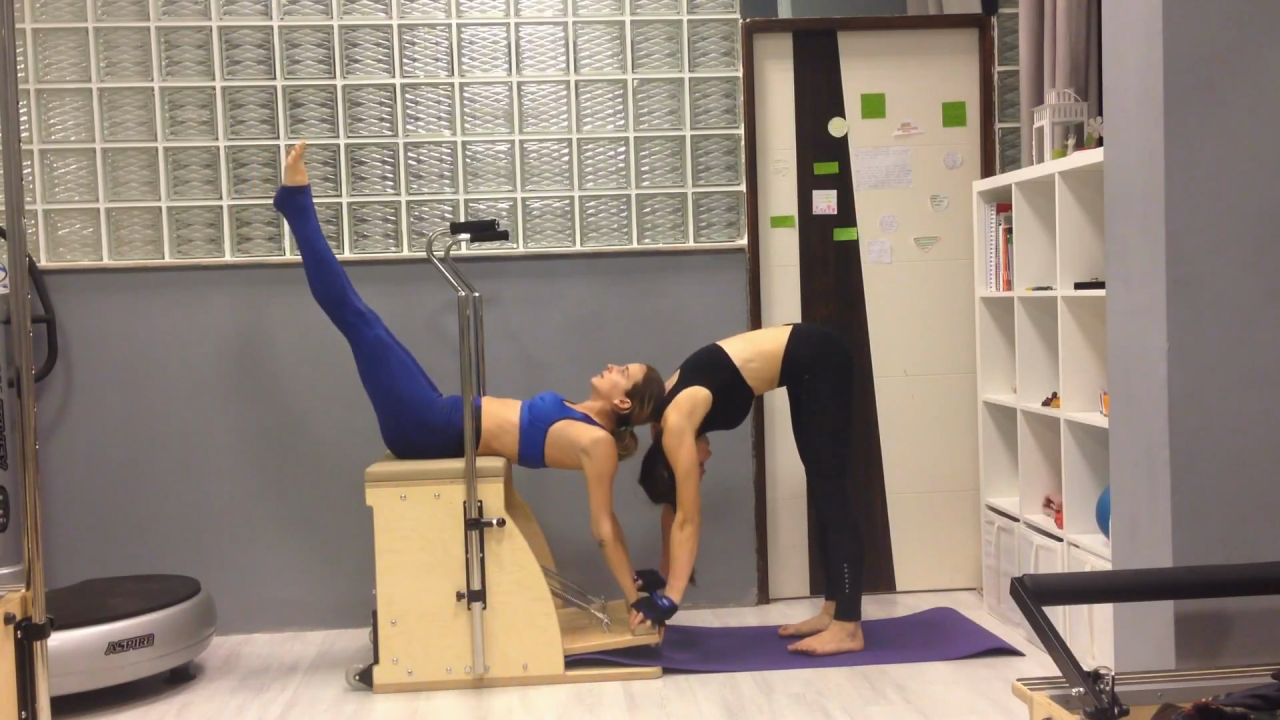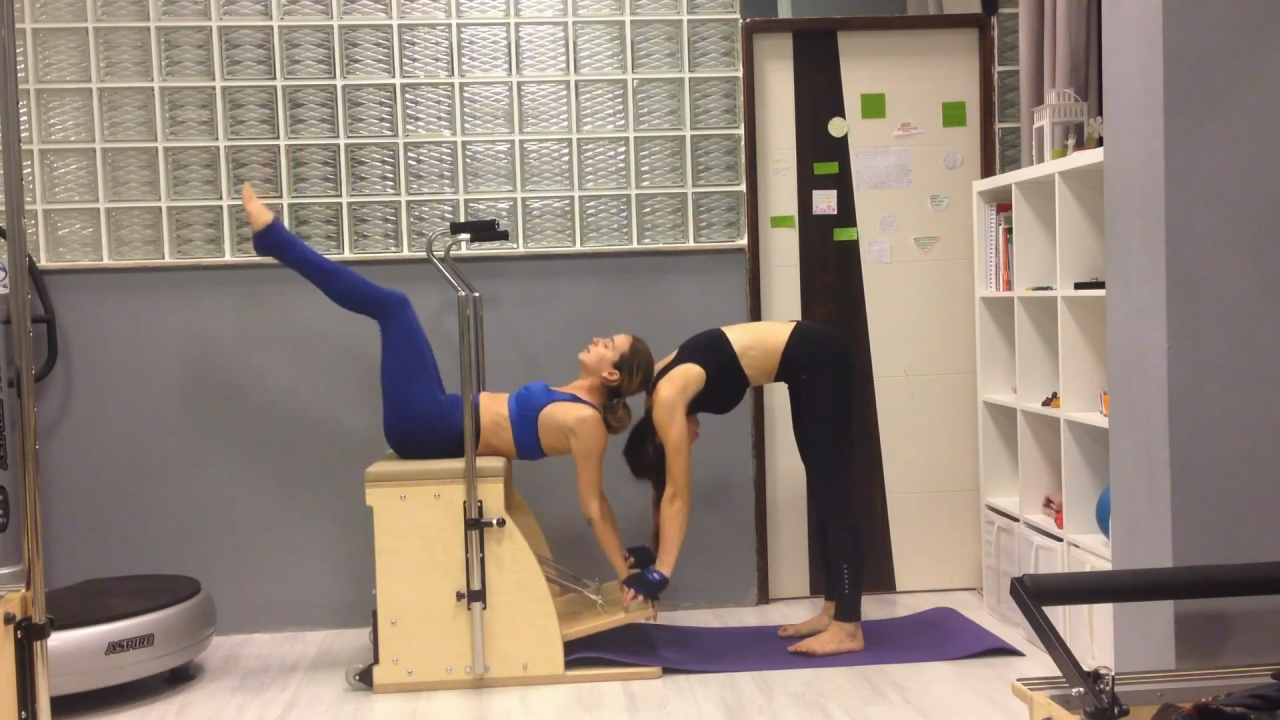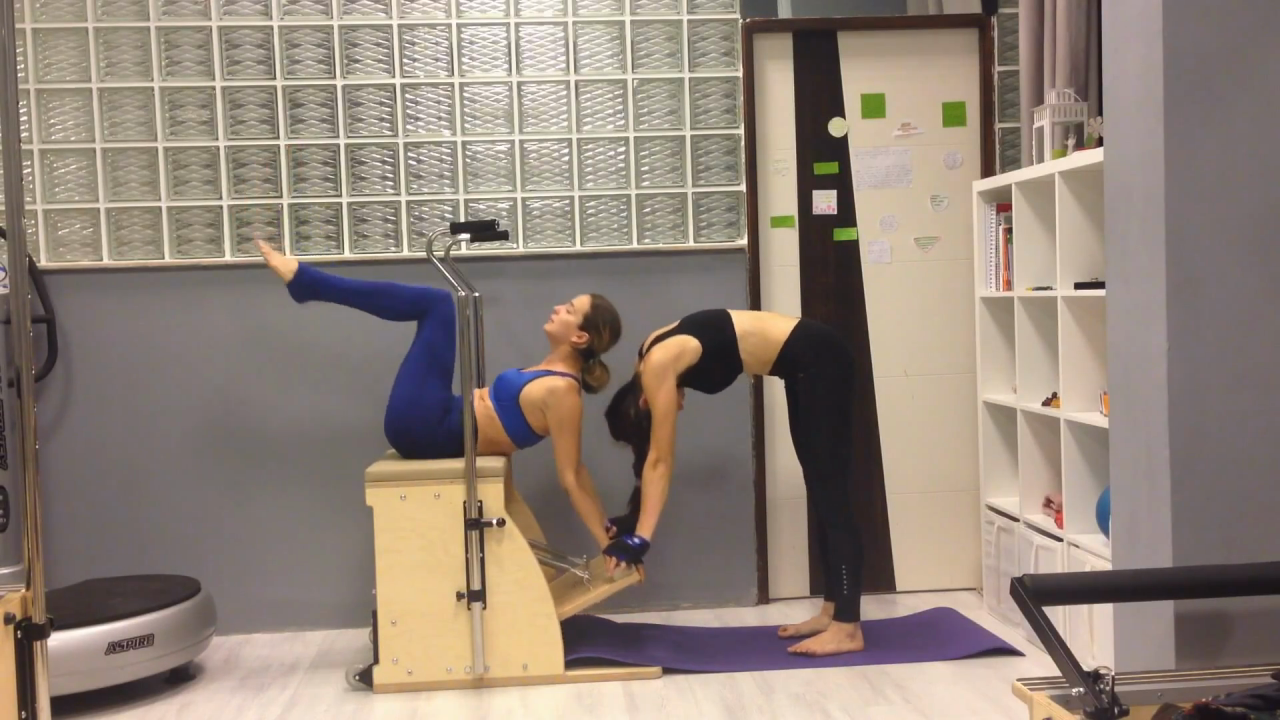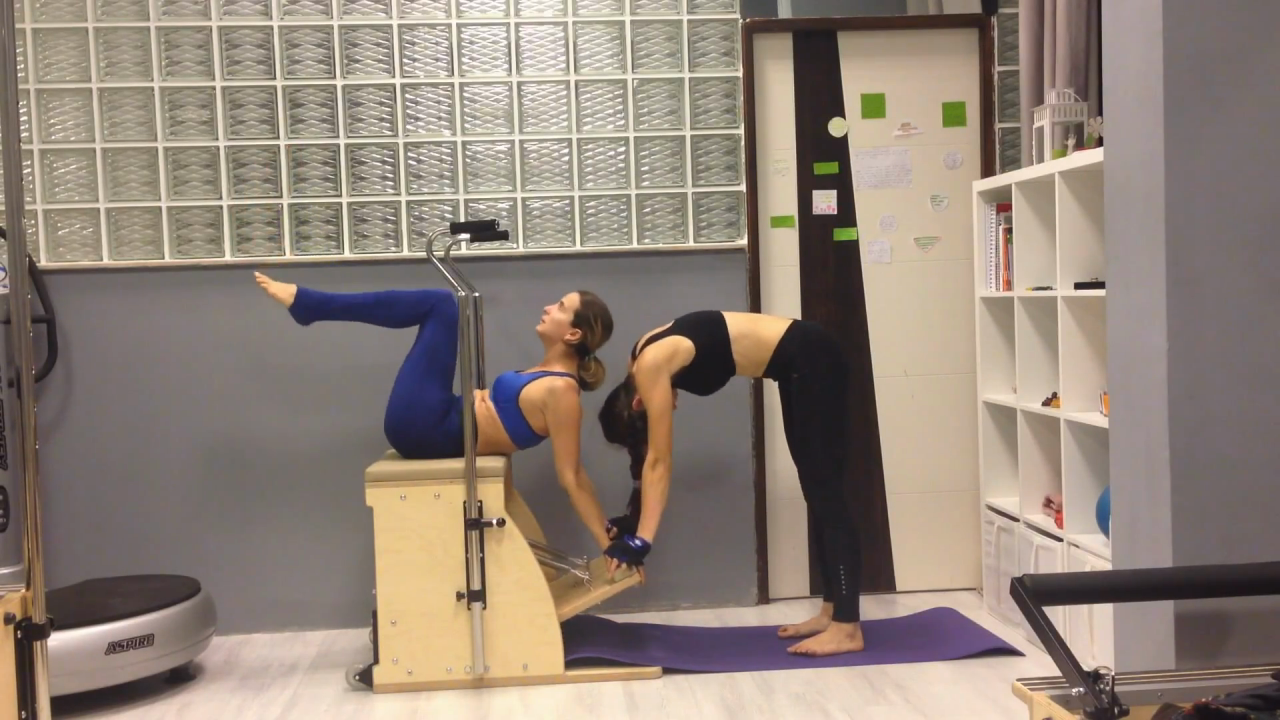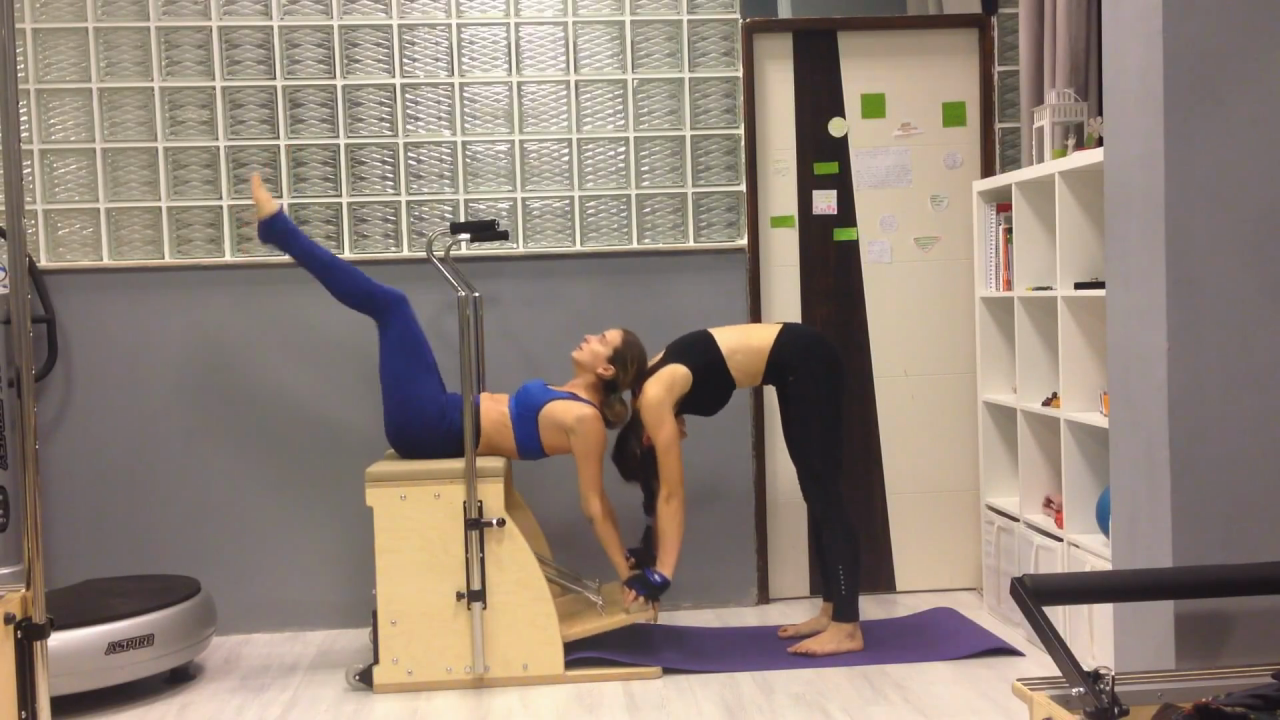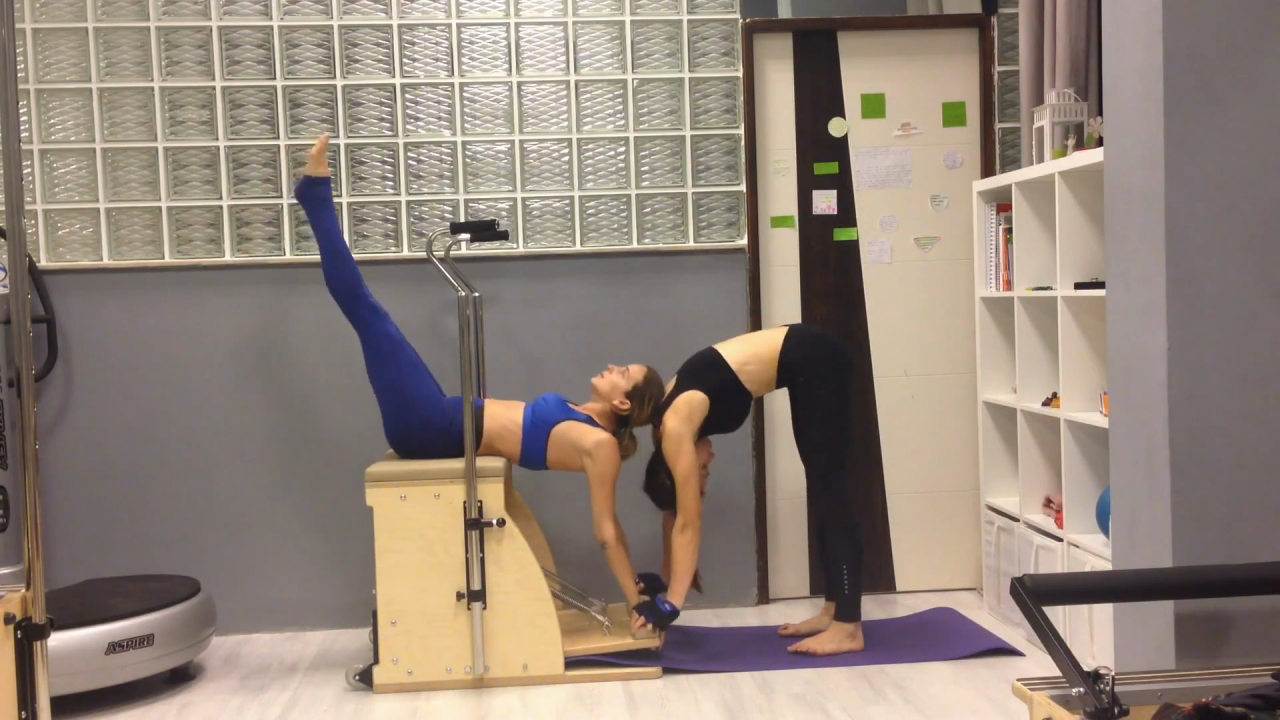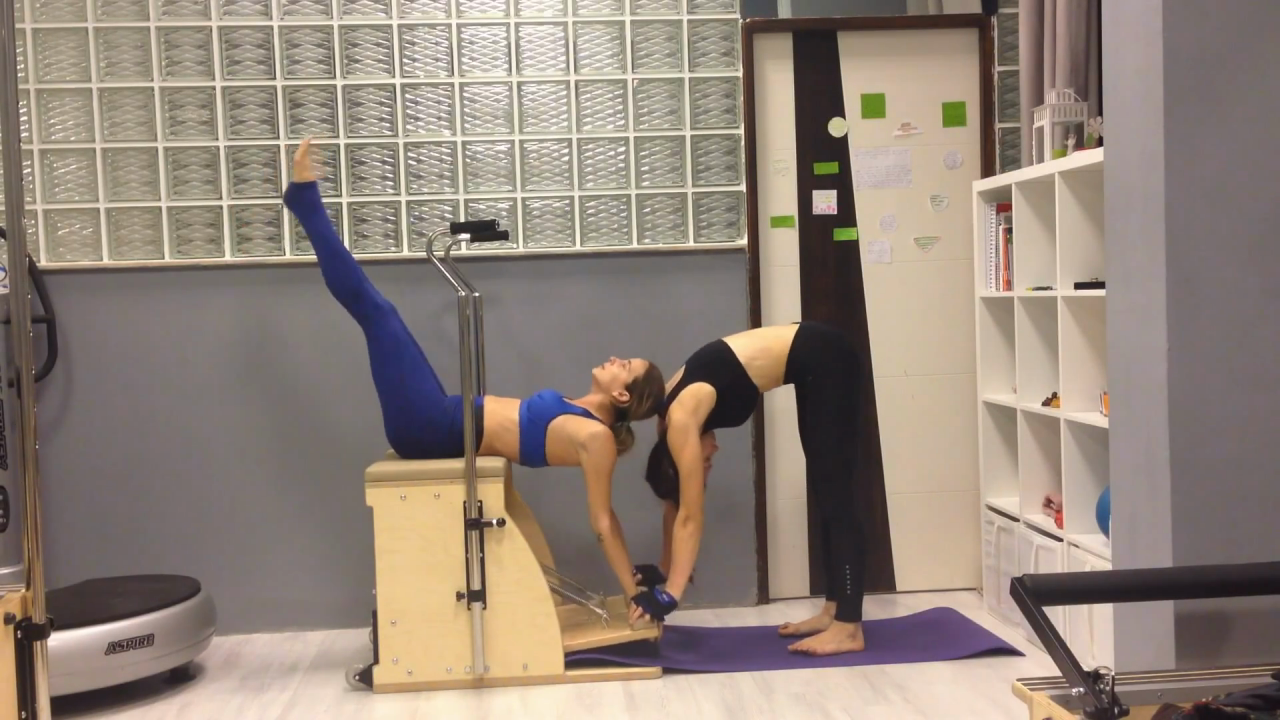
dt=0.4s
person 1, frame 1
left shoulder: (597, 442)
right shoulder: (584, 419)
left elbow: (605, 528)
left wrist: (637, 599)
left hip: (430, 432)
right hip: (441, 420)
left knee: (358, 321)
right knee: (358, 317)
left ankle: (298, 200)
person 1, frame 2
left shoulder: (586, 421)
right shoulder: (573, 402)
left elbow: (595, 507)
left wrist: (628, 574)
left hip: (426, 430)
right hip: (439, 423)
left knee: (394, 307)
right knee: (393, 309)
left ankle: (274, 235)
right ankle: (274, 236)
person 1, frame 3
left shoulder: (561, 392)
right shoulder: (552, 372)
left elbow: (573, 477)
left wrist: (608, 544)
left hip: (423, 429)
right hip: (434, 428)
left knee: (438, 304)
right knee: (436, 305)
left ankle: (304, 279)
right ankle: (305, 280)
person 1, frame 4
left shoulder: (561, 391)
right shoulder: (551, 374)
left elbow: (572, 477)
left wrist: (609, 544)
left hip: (425, 432)
right hip: (435, 428)
left knee: (440, 306)
right knee: (440, 304)
left ankle: (303, 300)
right ankle: (304, 300)
person 1, frame 5
left shoulder: (586, 420)
right shoulder: (573, 402)
left elbow: (595, 506)
left wrist: (628, 576)
left hip: (430, 431)
right hip: (440, 421)
left knee: (393, 305)
right knee: (390, 306)
left ankle: (278, 226)
right ankle: (279, 227)
person 1, frame 6
left shoulder: (600, 444)
right shoulder: (584, 420)
left elbow: (607, 532)
left wrist: (637, 603)
left hip: (432, 431)
right hip: (443, 421)
left knee: (369, 316)
right knee: (370, 317)
left ankle: (318, 193)
person 1, frame 7
left shoulder: (597, 437)
right shoulder: (582, 415)
left elbow: (604, 522)
left wrist: (636, 592)
left hip: (429, 430)
right hip: (441, 423)
left knee: (375, 313)
right knee: (378, 312)
left ankle: (306, 196)
person 2, frame 1
left shoulder: (676, 425)
right shoulder: (668, 415)
left elbow: (686, 519)
right elbow: (674, 509)
left wrist: (668, 597)
right wrist: (663, 577)
left hip: (821, 361)
right hip: (807, 362)
left knee: (829, 493)
right knee: (821, 492)
left ankle: (848, 628)
right ankle: (834, 611)
person 2, frame 2
left shoulder: (667, 398)
right shoulder: (663, 390)
left elbow: (677, 495)
right elbow: (669, 490)
left wrist: (658, 572)
right wrist: (653, 554)
left hip: (820, 361)
right hip: (808, 363)
left knee: (830, 493)
right knee: (822, 492)
left ankle: (848, 628)
right ankle: (833, 612)
person 2, frame 3
left shoulder: (659, 365)
right shoulder: (654, 357)
left elbow: (659, 461)
right elbow: (655, 458)
left wrist: (639, 537)
right wrist: (634, 520)
left hip: (819, 361)
right hip: (807, 364)
left knee: (829, 493)
right knee: (821, 492)
left ankle: (847, 629)
right ankle: (833, 612)
person 2, frame 4
left shoulder: (651, 366)
right shoulder: (645, 359)
left elbow: (659, 462)
right elbow: (652, 458)
left wrist: (641, 540)
right wrist: (634, 518)
left hip: (813, 360)
right hip: (800, 364)
left knee: (825, 493)
right knee: (817, 492)
left ankle: (847, 629)
right ankle: (832, 612)
person 2, frame 5
left shoulder: (654, 400)
right shoulder: (651, 393)
left elbow: (671, 496)
right elbow: (663, 491)
left wrist: (660, 574)
right wrist: (651, 550)
left hip: (808, 361)
right hip: (796, 363)
left knee: (823, 494)
right knee: (816, 493)
left ankle: (847, 628)
right ankle: (831, 612)
person 2, frame 6
left shoulder: (675, 429)
right shoulder: (669, 422)
left elbow: (687, 525)
right elbow: (675, 516)
left wrist: (670, 602)
right wrist: (665, 585)
left hip: (816, 362)
right hip: (805, 361)
left knee: (828, 494)
right knee: (823, 493)
left ankle: (848, 629)
right ankle: (834, 611)
person 2, frame 7
left shoulder: (681, 421)
right shoulder: (673, 416)
left elbow: (690, 518)
right elbow: (675, 507)
left wrist: (668, 593)
right wrist: (662, 574)
left hip: (827, 360)
right hip: (814, 362)
left knee: (834, 494)
right knee: (824, 490)
left ankle: (849, 628)
right ankle: (835, 611)
